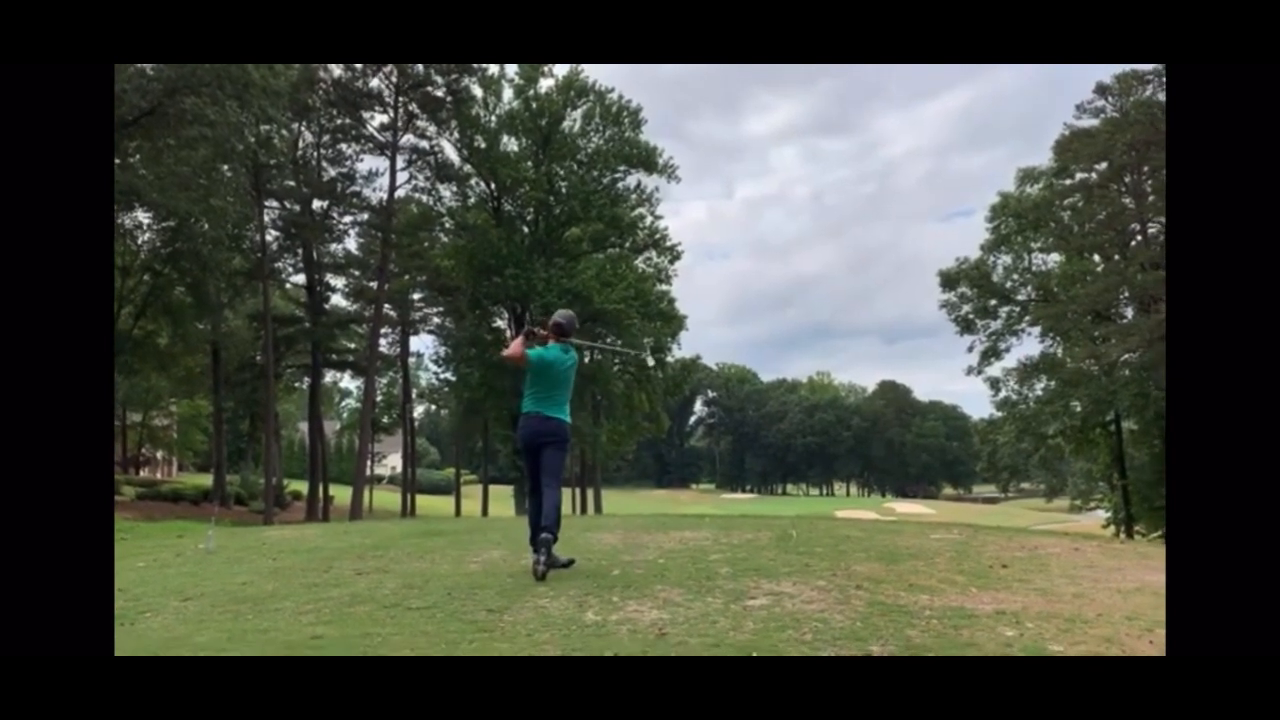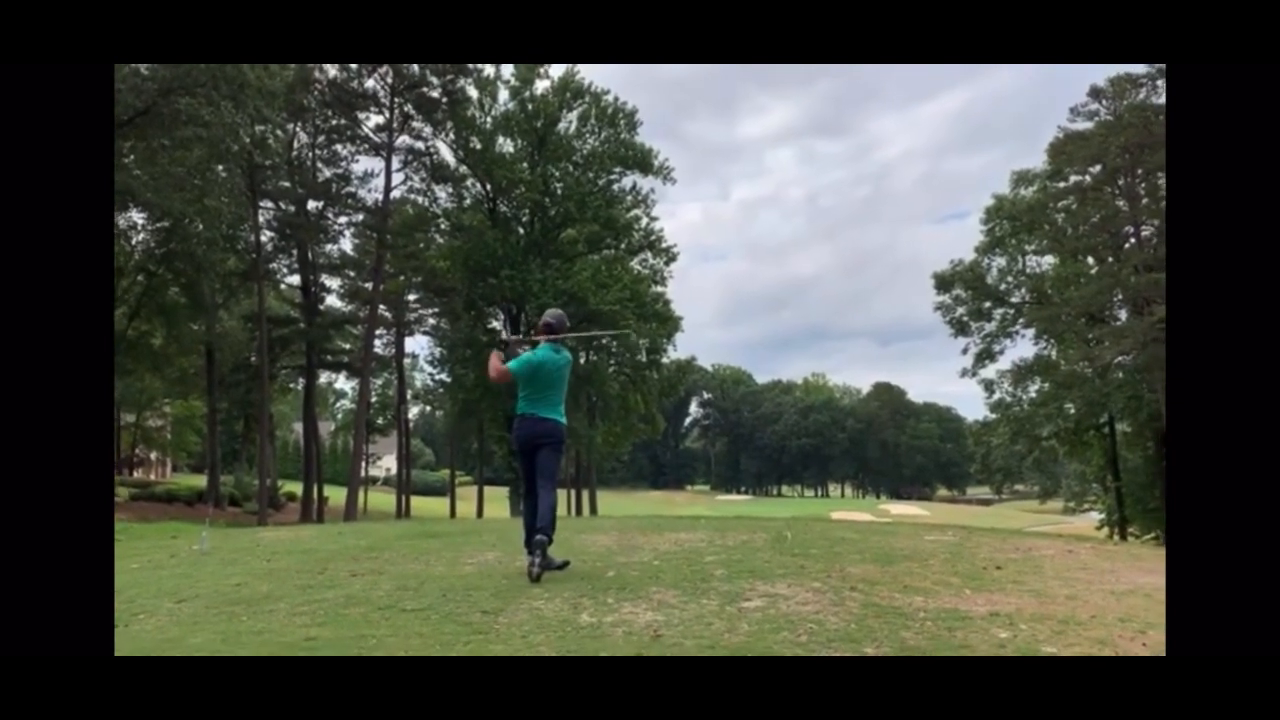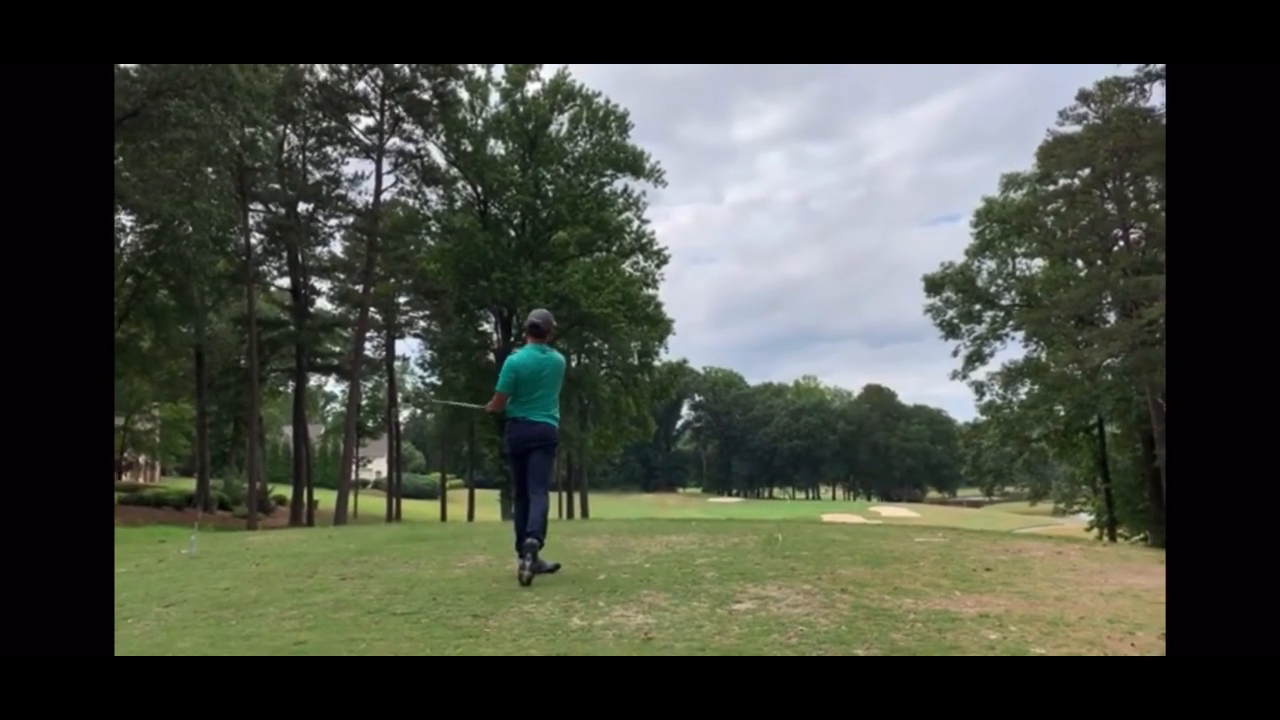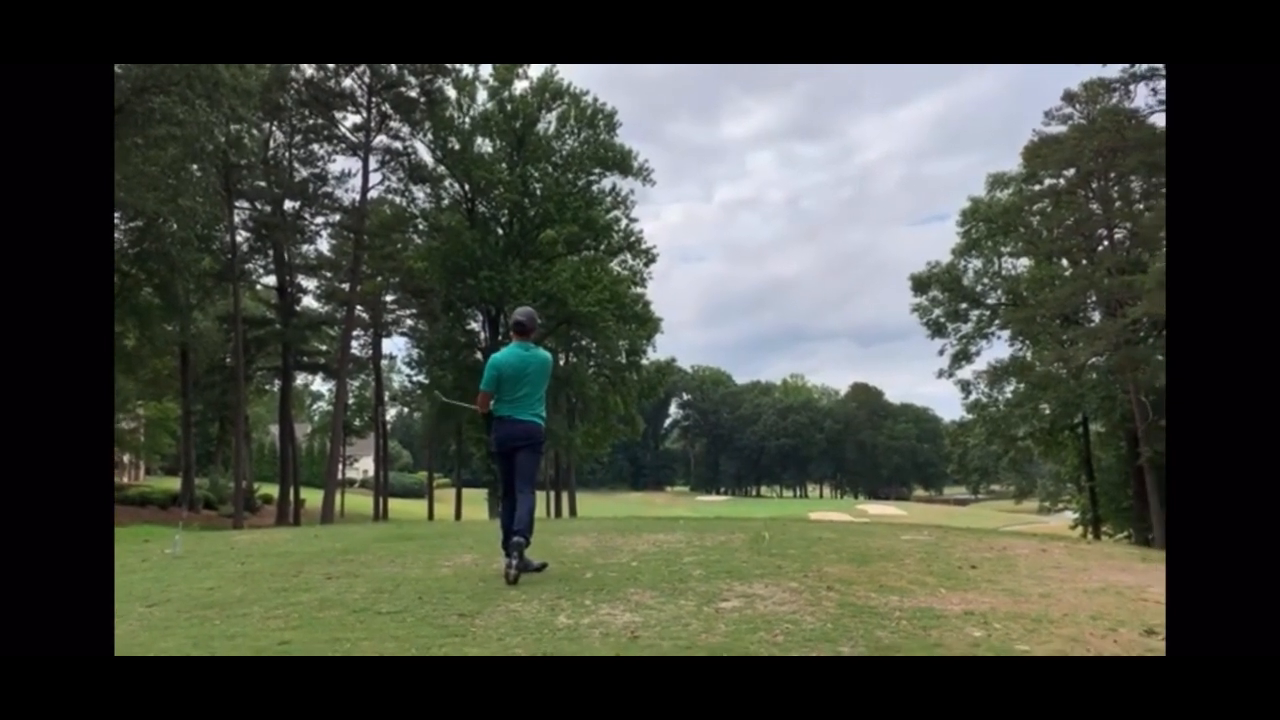
dt=0.5s
person 1, frame 1
left shoulder: (545, 356)
right shoulder: (570, 356)
left elbow: (511, 354)
left wrist: (525, 336)
right wrist: (541, 341)
left hip: (530, 425)
right hip: (557, 427)
left knee: (535, 488)
right knee: (551, 486)
left ankle: (540, 550)
right ankle: (547, 536)
person 1, frame 2
left shoulder: (533, 358)
right shoulder: (565, 358)
left elbow: (496, 373)
left wrist: (497, 351)
right wrist: (517, 351)
left hip: (526, 427)
right hip: (552, 428)
left knee: (530, 490)
right knee: (547, 487)
left ankle: (534, 551)
right ankle: (542, 539)
person 1, frame 3
left shoulder: (515, 360)
right shoulder: (559, 361)
left elbow: (498, 403)
left wrist: (491, 406)
right wrist: (500, 400)
left hip: (518, 430)
right hip: (545, 431)
left knee: (521, 493)
right knee: (538, 491)
left ankle: (526, 554)
right ankle: (533, 542)
person 1, frame 4
left shoulder: (498, 359)
right shoulder: (545, 359)
left elbow: (482, 403)
left wrist: (489, 408)
left hip: (503, 428)
right hip: (531, 429)
left knee: (508, 492)
right knee: (525, 489)
left ankle: (512, 553)
right ankle: (519, 541)
